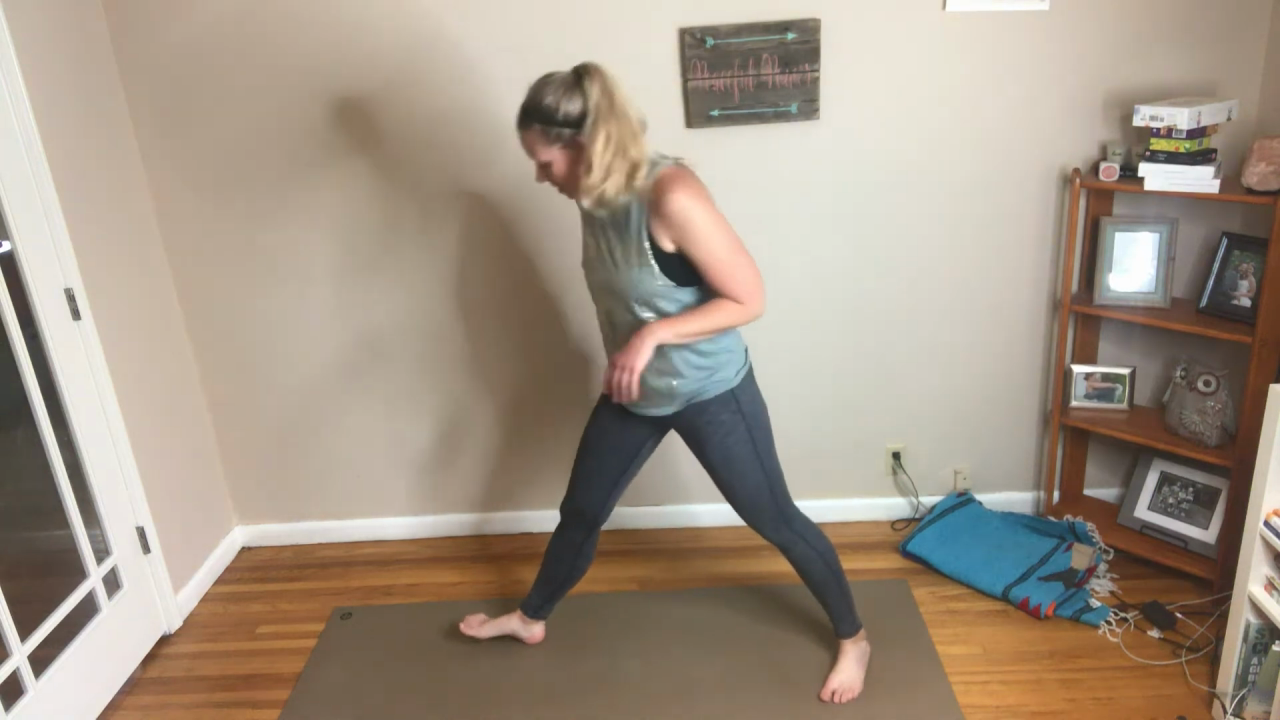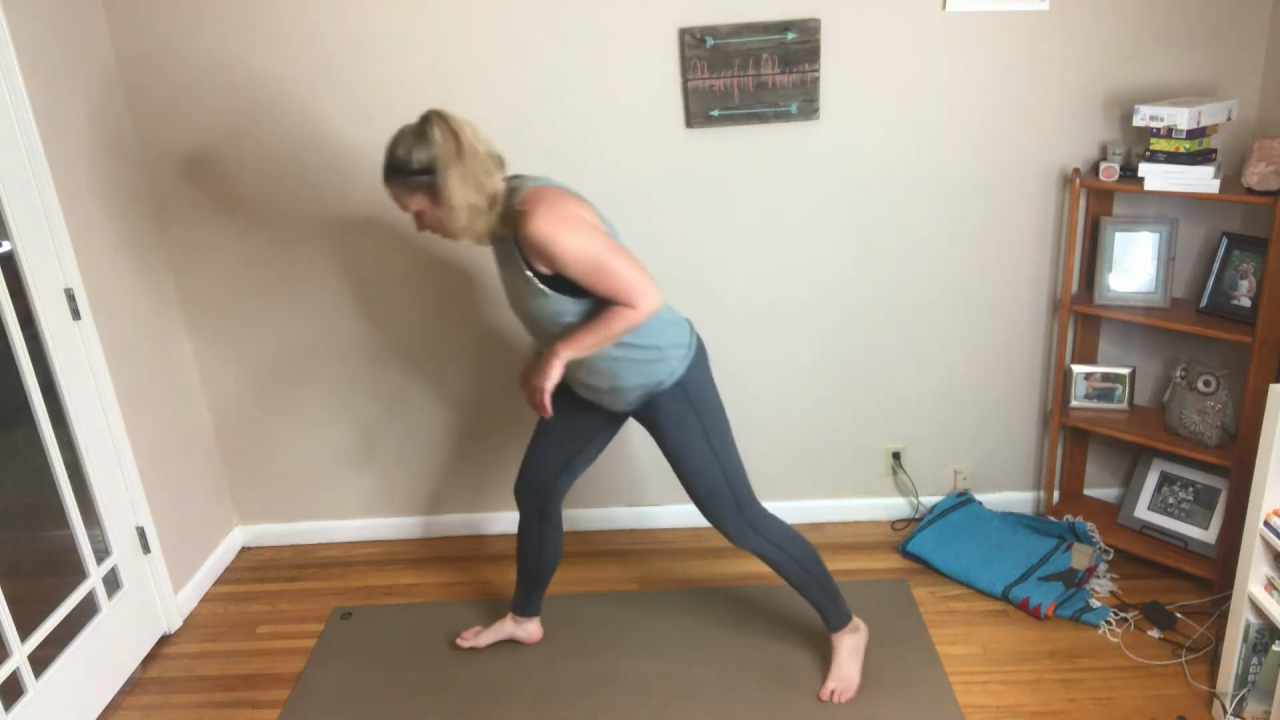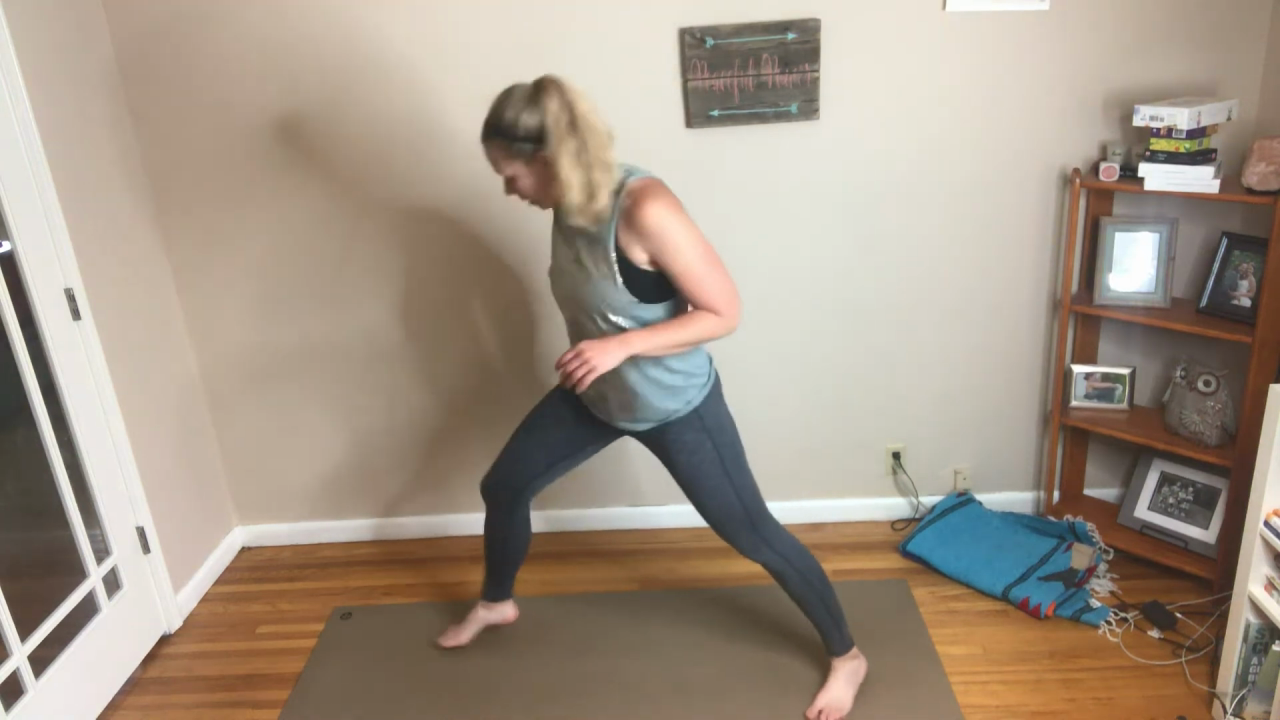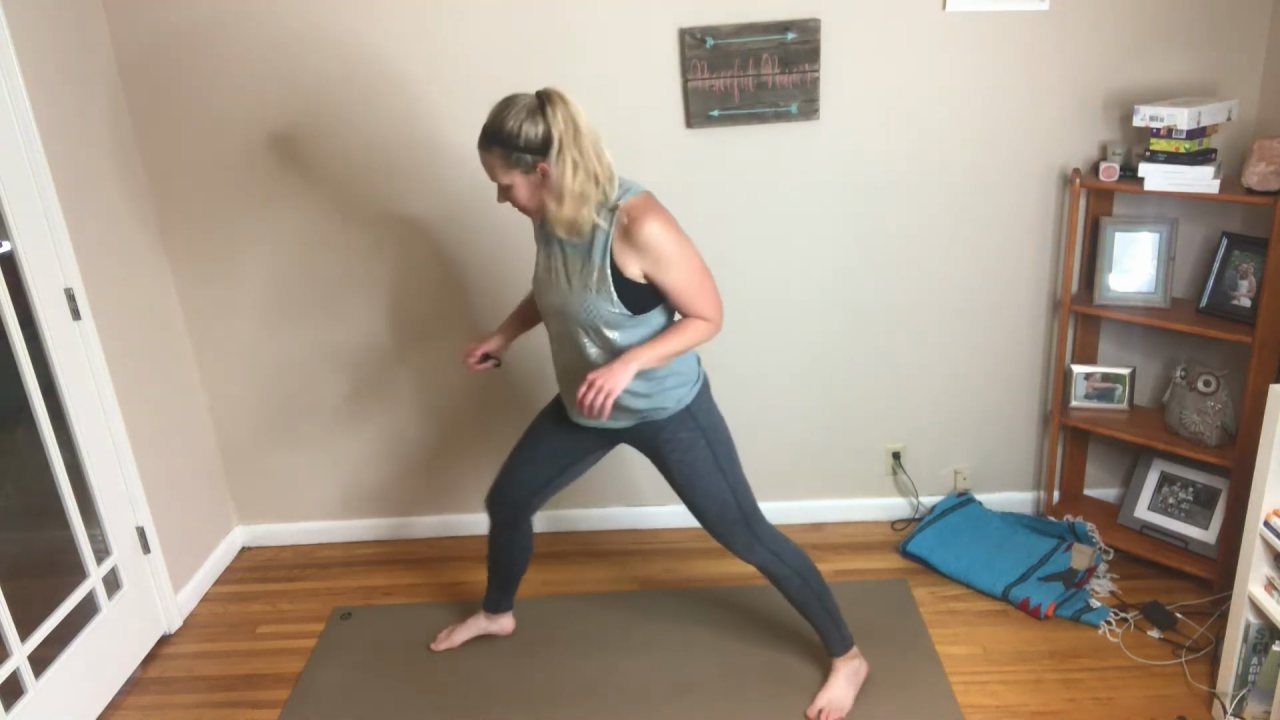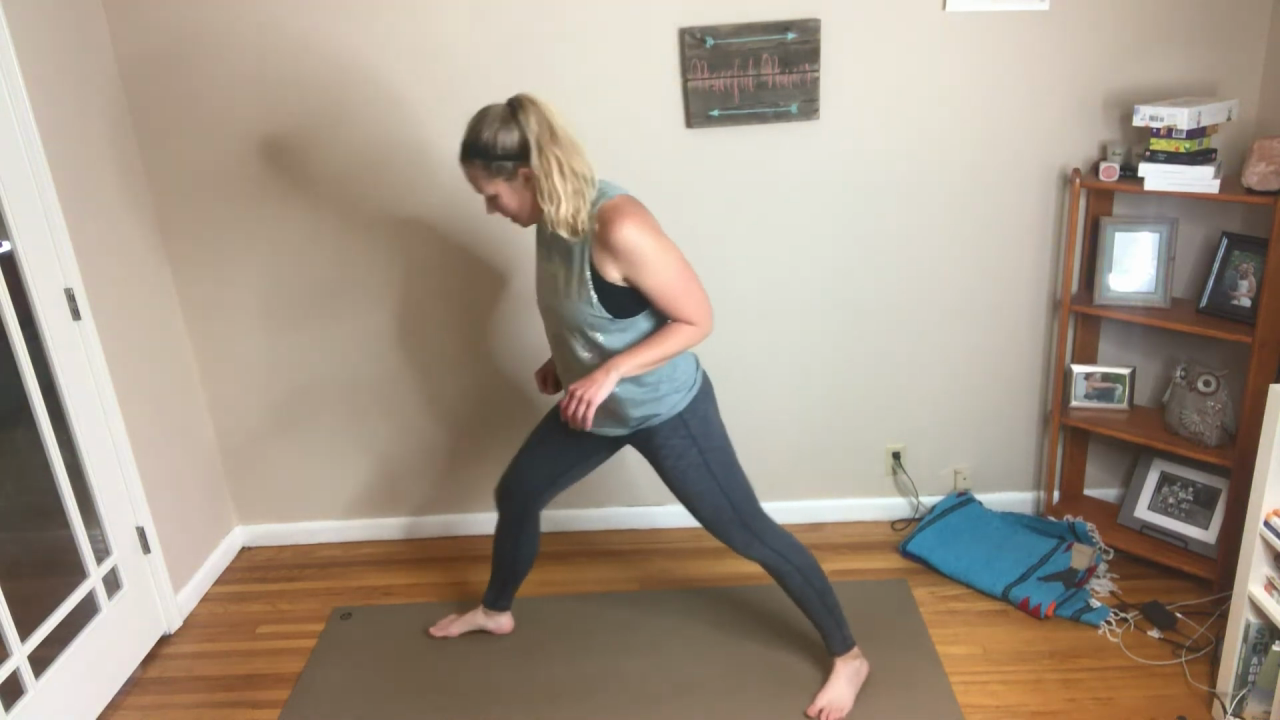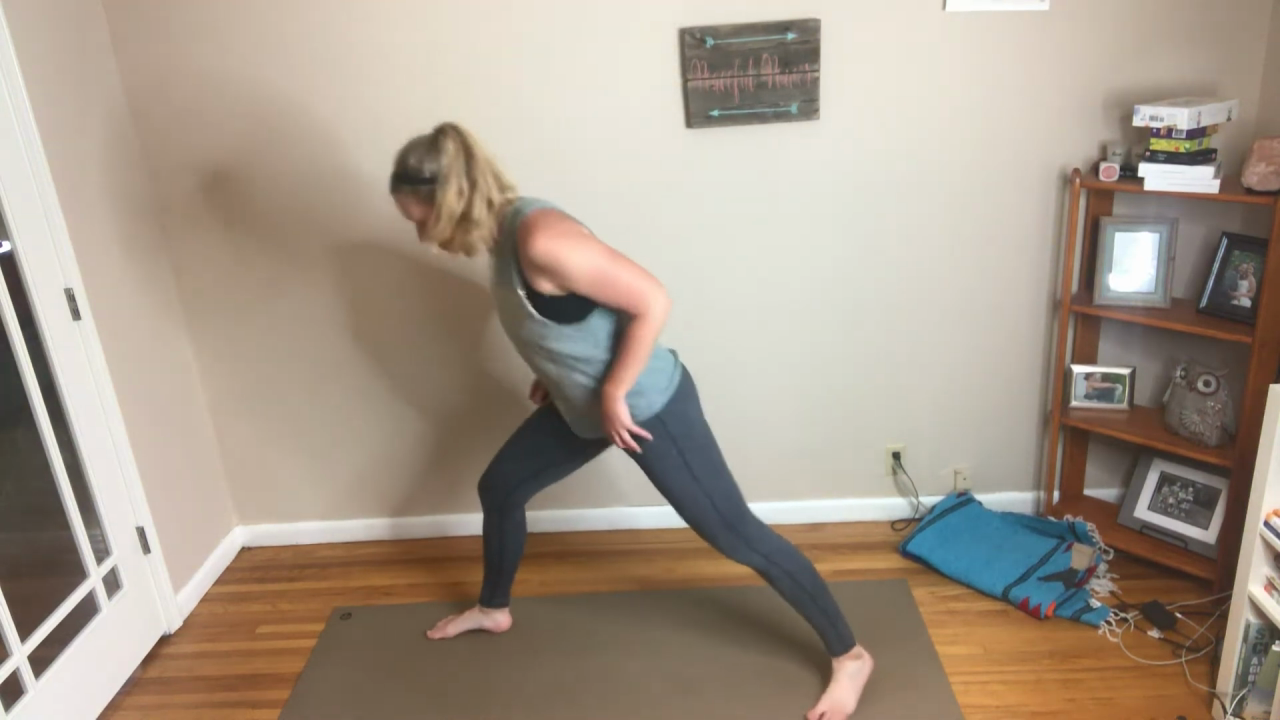
dt=0.5s
person 1, frame 1
left shoulder: (672, 195)
right shoulder: (593, 193)
left elbow: (747, 299)
left wrist: (653, 335)
left hip: (712, 391)
right hip: (633, 391)
left knee: (775, 521)
right knee: (581, 508)
left ankle: (853, 639)
right ankle: (530, 618)
person 1, frame 2
left shoulder: (539, 219)
right shoulder: (500, 212)
left elbow: (642, 299)
left wrist: (559, 354)
right wrist: (545, 357)
left hip: (663, 376)
right hip: (595, 381)
left knee: (739, 519)
right knee: (534, 490)
left ankle: (845, 629)
right ankle: (523, 618)
person 1, frame 3
left shoulder: (646, 208)
right shoulder: (569, 200)
left elbow: (723, 313)
left wrist: (622, 346)
right wrist: (594, 352)
left hip: (674, 404)
right hip: (593, 395)
left knee: (754, 535)
right knee: (502, 487)
left ankle: (847, 657)
right ankle: (496, 602)
person 1, frame 4
left shoulder: (640, 223)
right shoulder: (550, 214)
left elbow: (706, 317)
left wrist: (628, 364)
right wrist: (505, 333)
left hip: (668, 408)
right hip: (582, 404)
left knee: (746, 535)
right knee: (507, 501)
left ankle: (847, 657)
right ankle: (496, 613)
person 1, frame 5
left shoulder: (616, 225)
right shoulder: (552, 217)
left elbow: (695, 319)
left wrist: (607, 373)
right wrist: (563, 363)
left hip: (667, 409)
right hip: (595, 405)
left knee: (750, 533)
right knee: (517, 493)
left ankle: (848, 657)
right ankle: (496, 611)
person 1, frame 6
left shoulder: (537, 238)
right shoulder: (499, 231)
left elbow: (651, 302)
left wrist: (615, 395)
right wrist: (554, 377)
left hip: (647, 407)
right hip: (580, 405)
left knee: (735, 535)
right knee: (498, 487)
left ankle: (849, 656)
right ankle: (492, 608)
